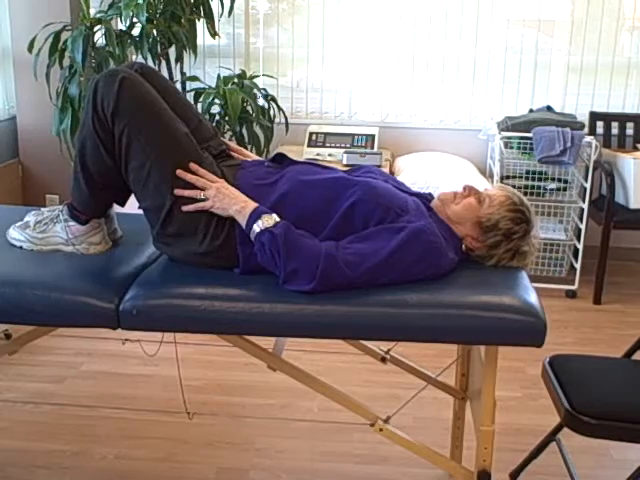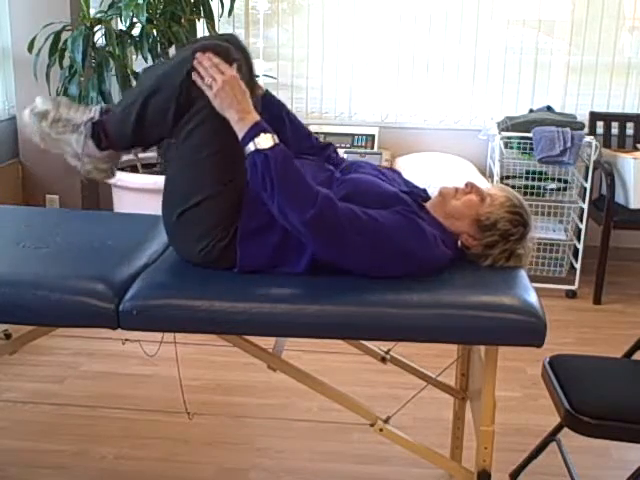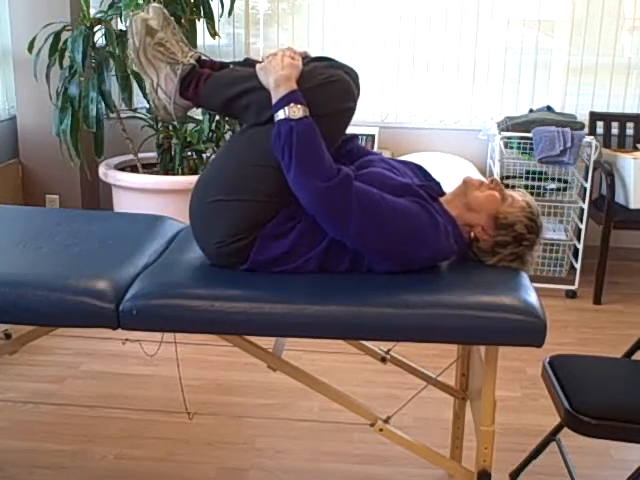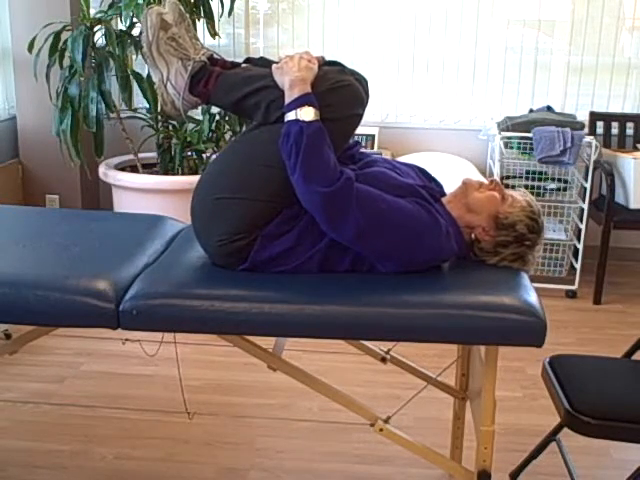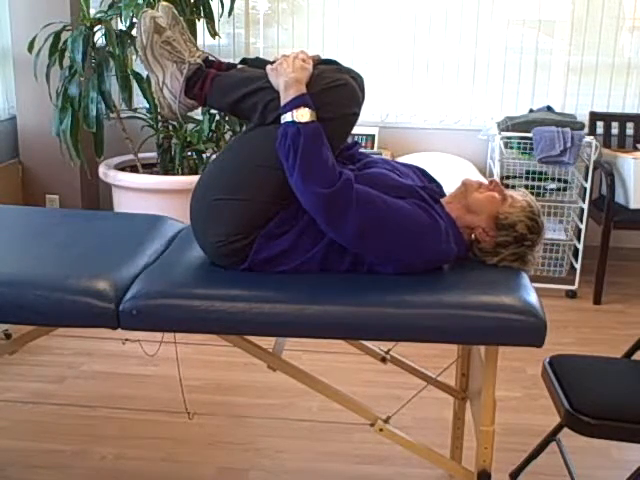
dt=1s
person 1, frame 1
left shoulder: (424, 245)
right shoulder: (420, 204)
left elbow: (315, 269)
left wrist: (243, 208)
right wrist: (258, 163)
left hip: (216, 230)
right hip: (236, 182)
left knee: (115, 93)
right knee: (133, 75)
left ankle: (83, 224)
right ankle: (94, 209)
person 1, frame 2
left shoulder: (413, 242)
right shoulder: (414, 199)
left elbow: (310, 212)
right elbow: (325, 159)
left wrist: (241, 115)
right wrist: (255, 95)
left hip: (216, 233)
right hip: (252, 192)
left knee: (200, 67)
right knee: (220, 52)
left ankle: (99, 141)
right ankle: (108, 128)
person 1, frame 3
left shoulder: (419, 231)
right shoulder: (428, 198)
left elbow: (322, 187)
right elbow: (346, 156)
left wrist: (285, 91)
right wrist: (297, 81)
left hip: (232, 232)
left knee: (330, 89)
right knee: (330, 81)
left ankle: (191, 83)
right ankle: (201, 75)
person 1, frame 4
left shoulder: (421, 233)
right shoulder: (431, 200)
left elbow: (324, 191)
right elbow: (346, 160)
left wrist: (299, 93)
right wrist: (307, 85)
left hip: (233, 227)
left knee: (336, 90)
right knee: (337, 84)
left ankle: (199, 81)
right ankle: (207, 70)
person 1, frame 5
left shoulder: (421, 234)
right shoulder: (430, 199)
left elbow: (324, 192)
right elbow: (344, 159)
left wrist: (294, 94)
right wrist: (304, 84)
left hip: (232, 228)
right hip: (271, 209)
left knee: (332, 89)
right knee: (334, 81)
left ankle: (195, 84)
right ankle: (204, 71)
